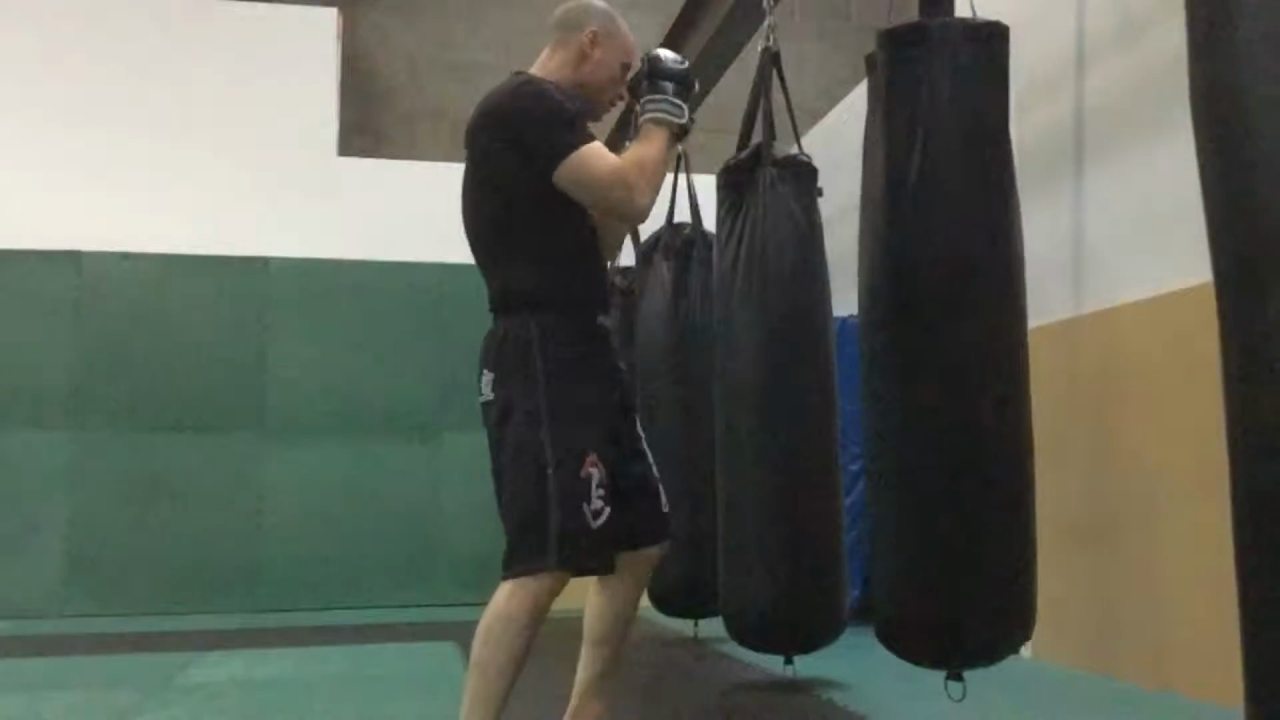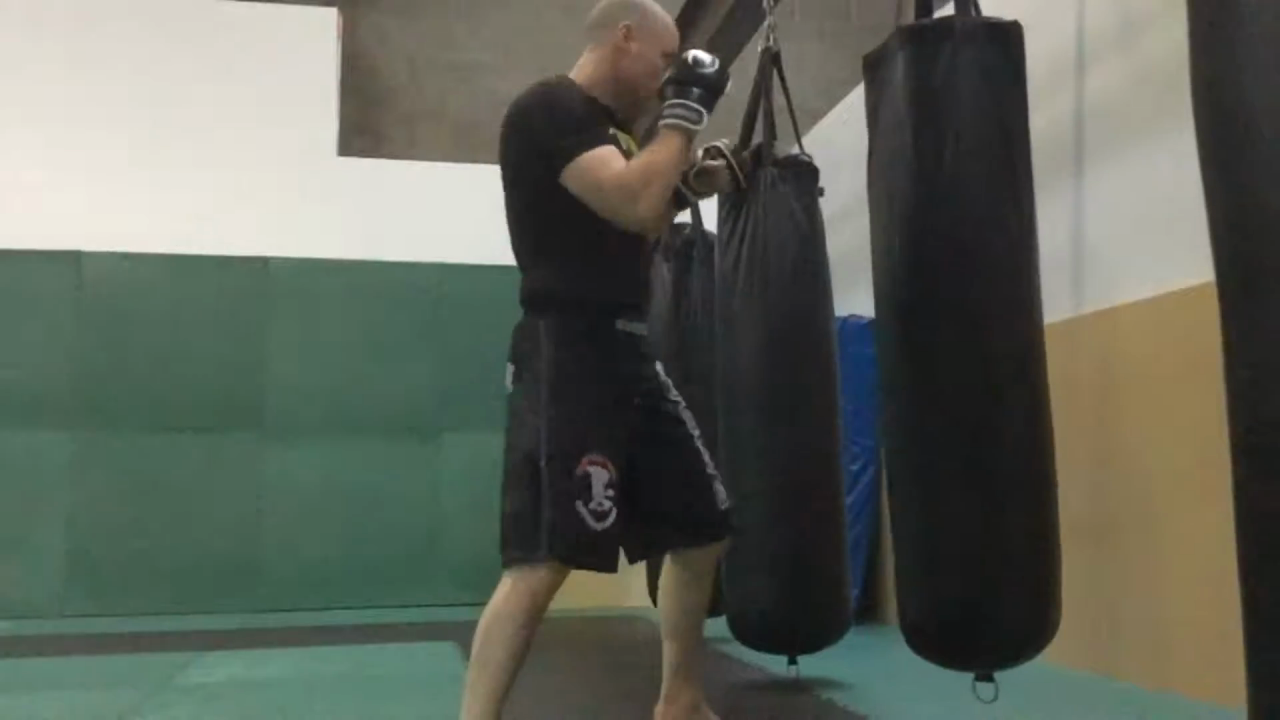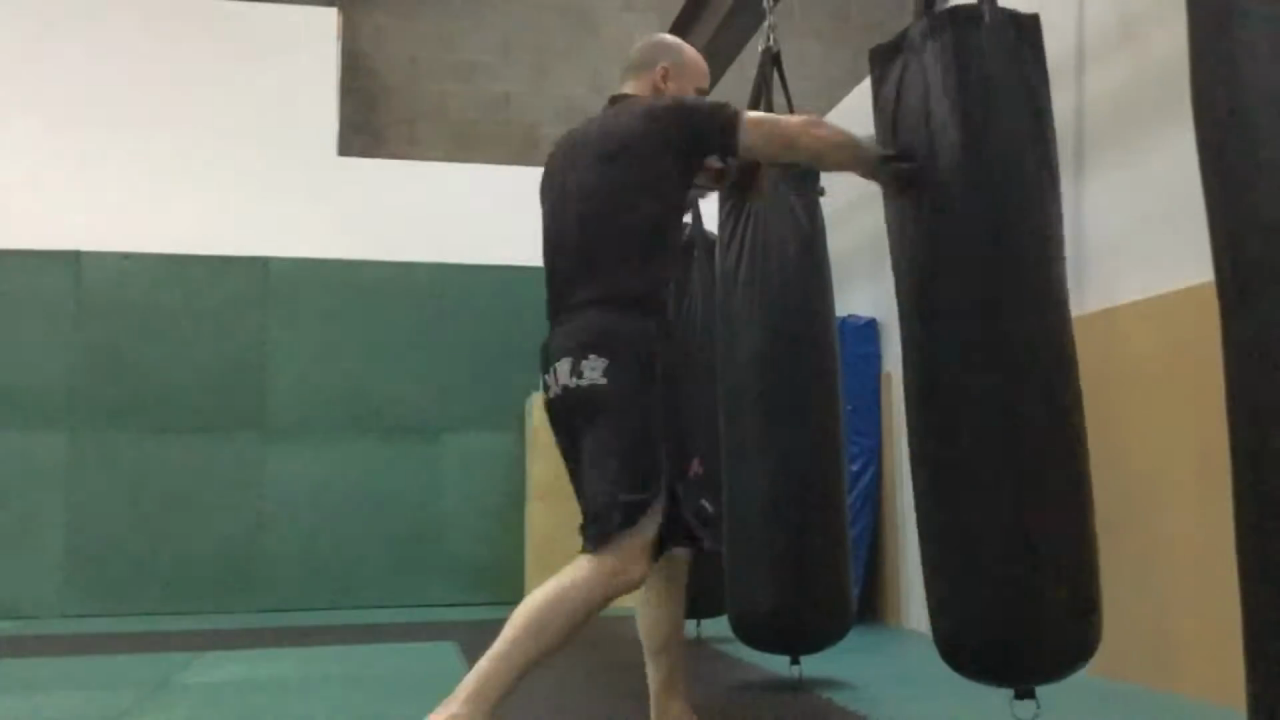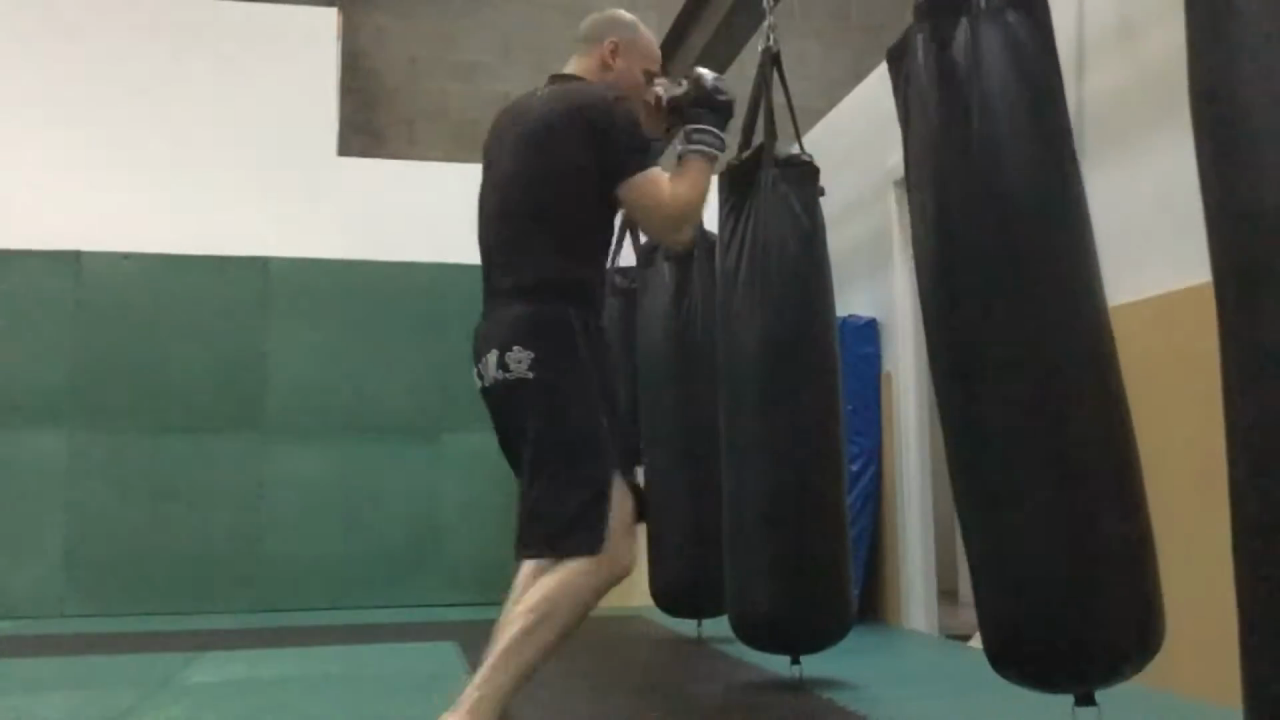
dt=0.3s
person 1, frame 1
left shoulder: (542, 123)
right shoulder: (525, 103)
left elbow: (604, 235)
right elbow: (630, 197)
left wrist: (654, 124)
right wrist: (664, 109)
left hip: (580, 355)
right hip: (543, 355)
left knee: (637, 544)
right knee: (545, 564)
person 1, frame 2
left shoulder: (602, 123)
right shoulder: (547, 110)
left elbow: (649, 208)
right elbow: (637, 208)
right wrist: (686, 110)
left hip: (623, 355)
right hip: (560, 353)
left knee: (703, 534)
right knee: (546, 562)
person 1, frame 3
left shoulder: (578, 149)
right shoulder: (670, 122)
right elbow: (796, 137)
left wrist: (682, 172)
right wrist: (877, 157)
left hip: (586, 358)
right hip: (620, 355)
left knee: (667, 546)
right knee: (622, 558)
person 1, frame 4
left shoulder: (516, 117)
right shoulder: (599, 112)
right elbow: (677, 225)
left wrist: (685, 122)
right wrist: (701, 131)
left hip: (507, 345)
right hip: (548, 345)
left knee: (560, 545)
right knee: (602, 555)
